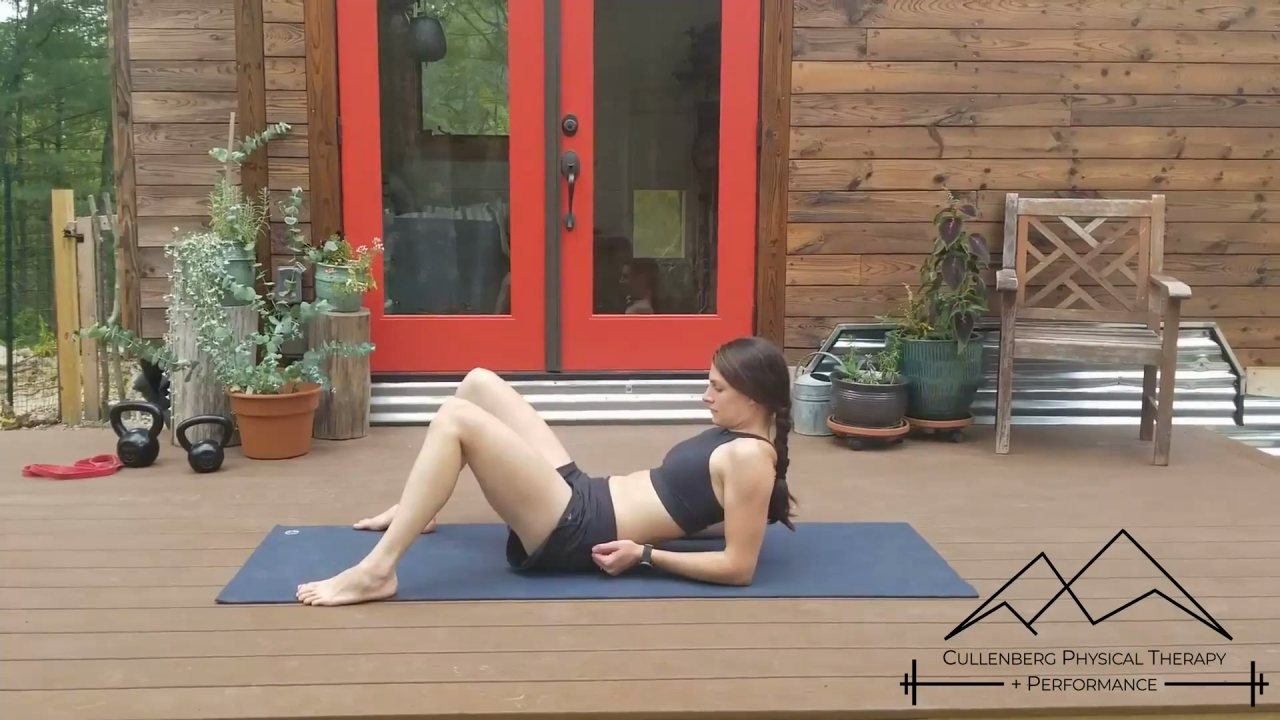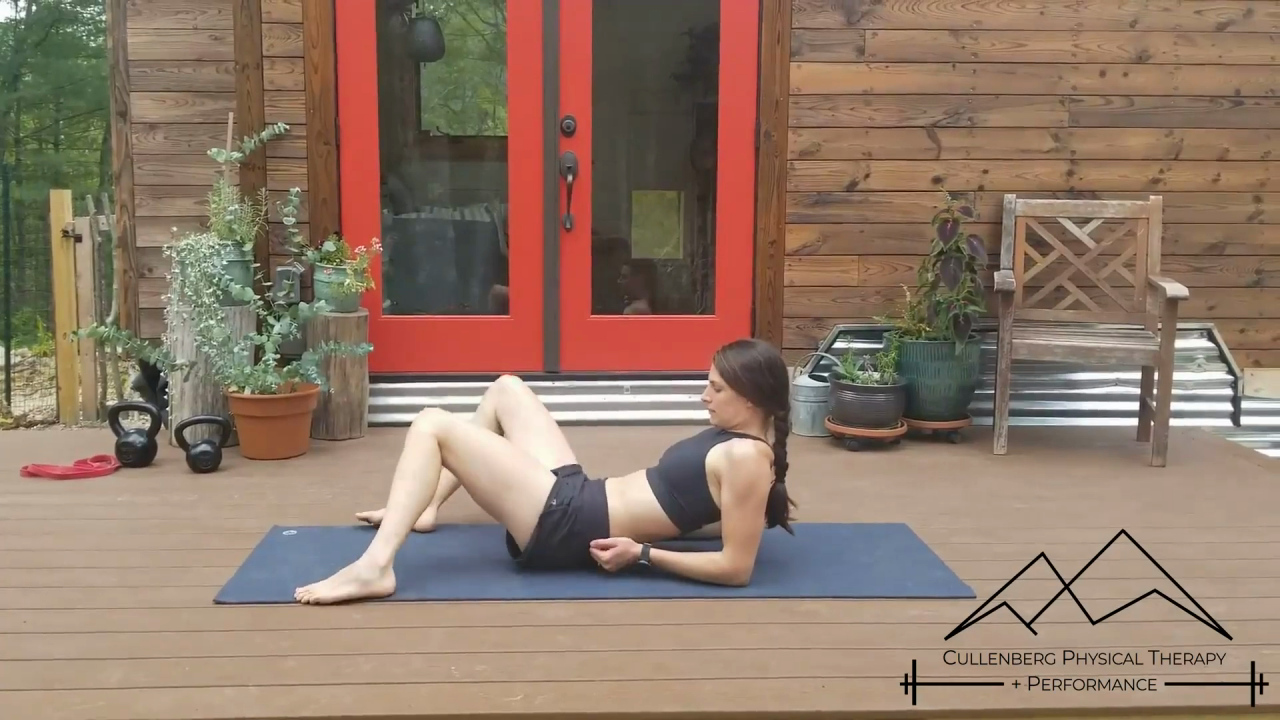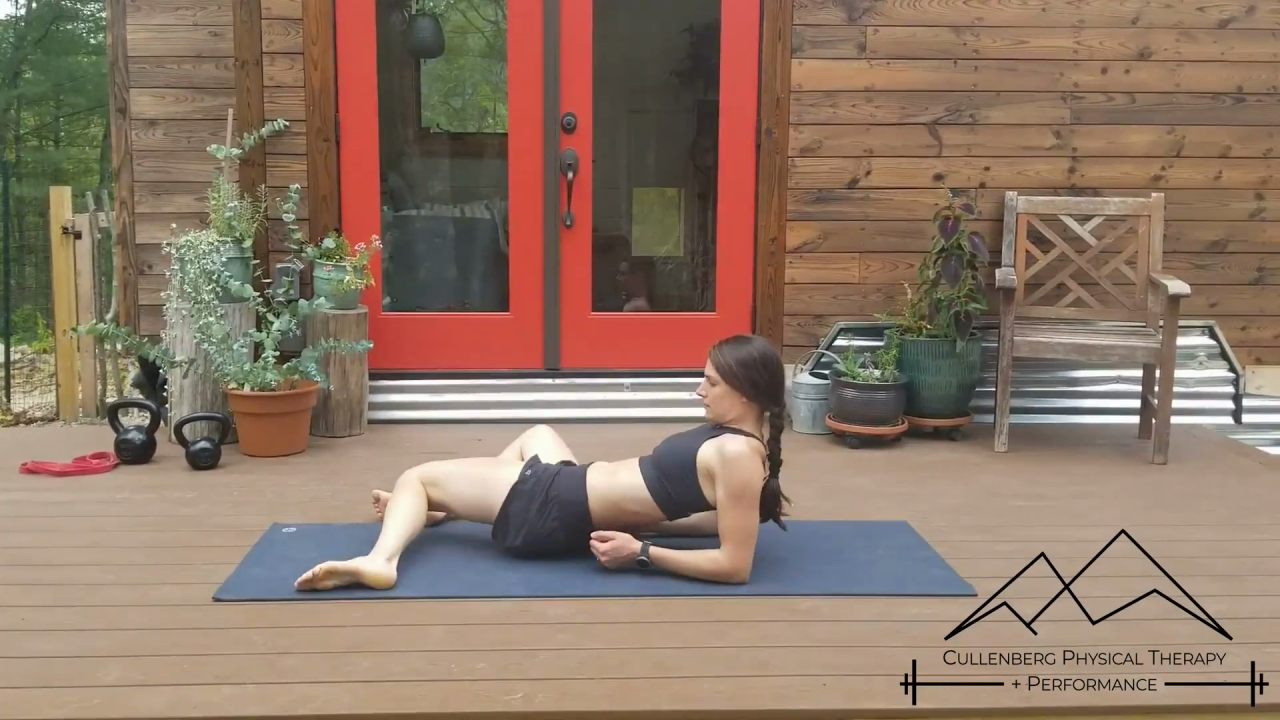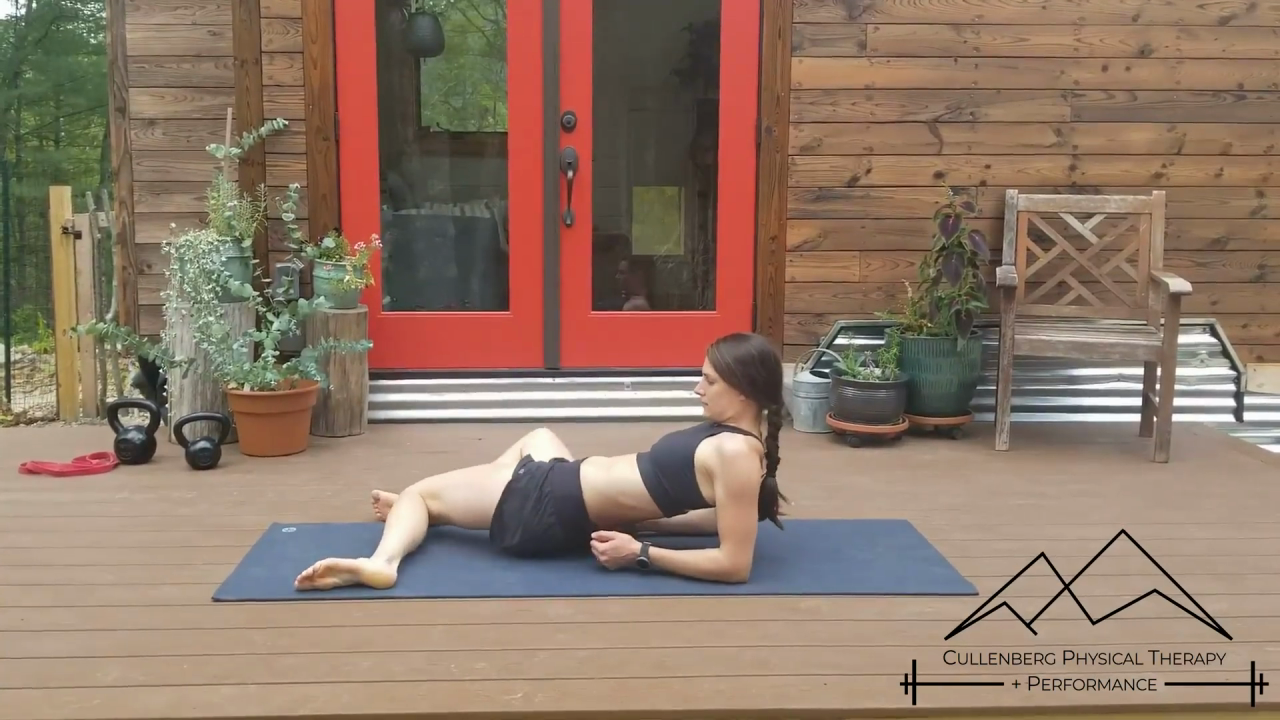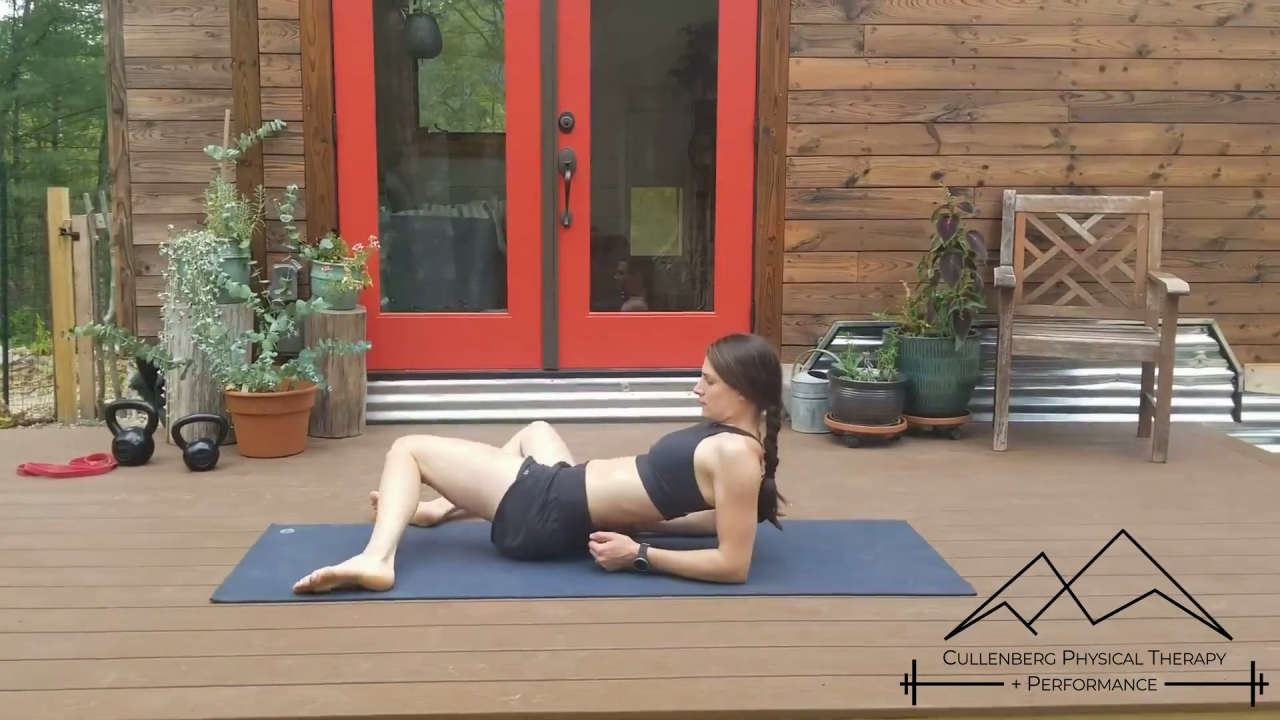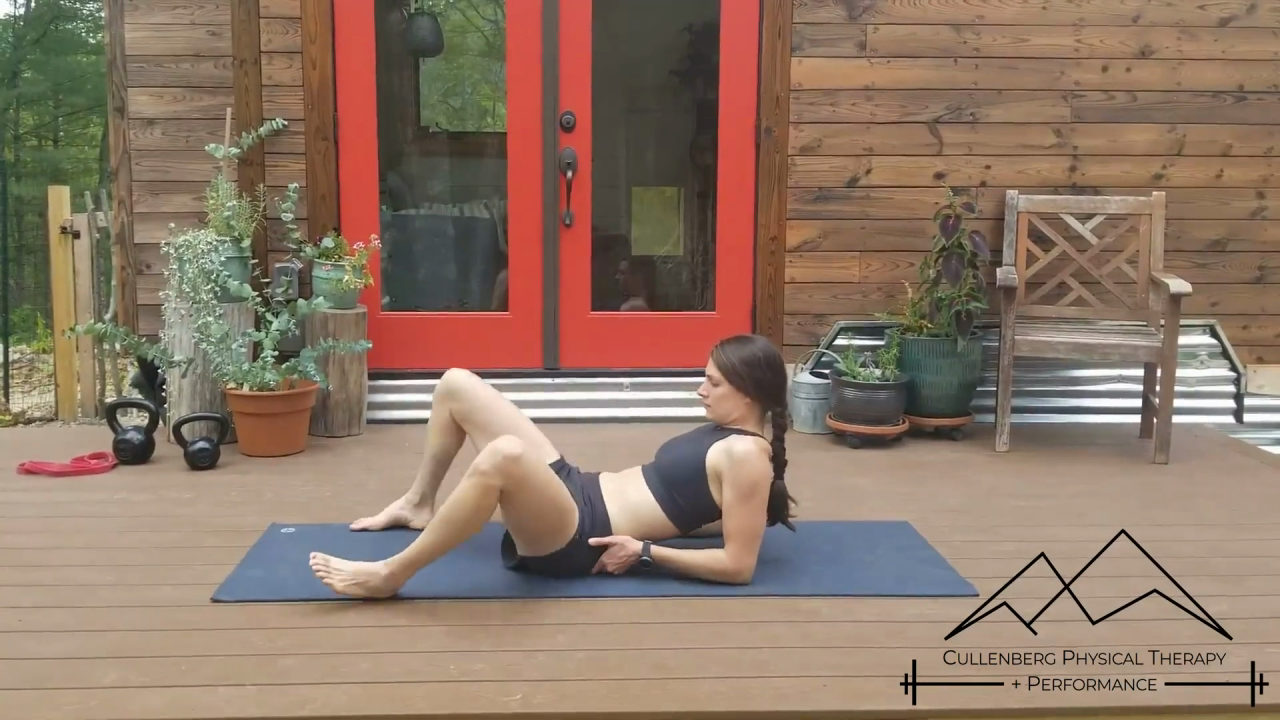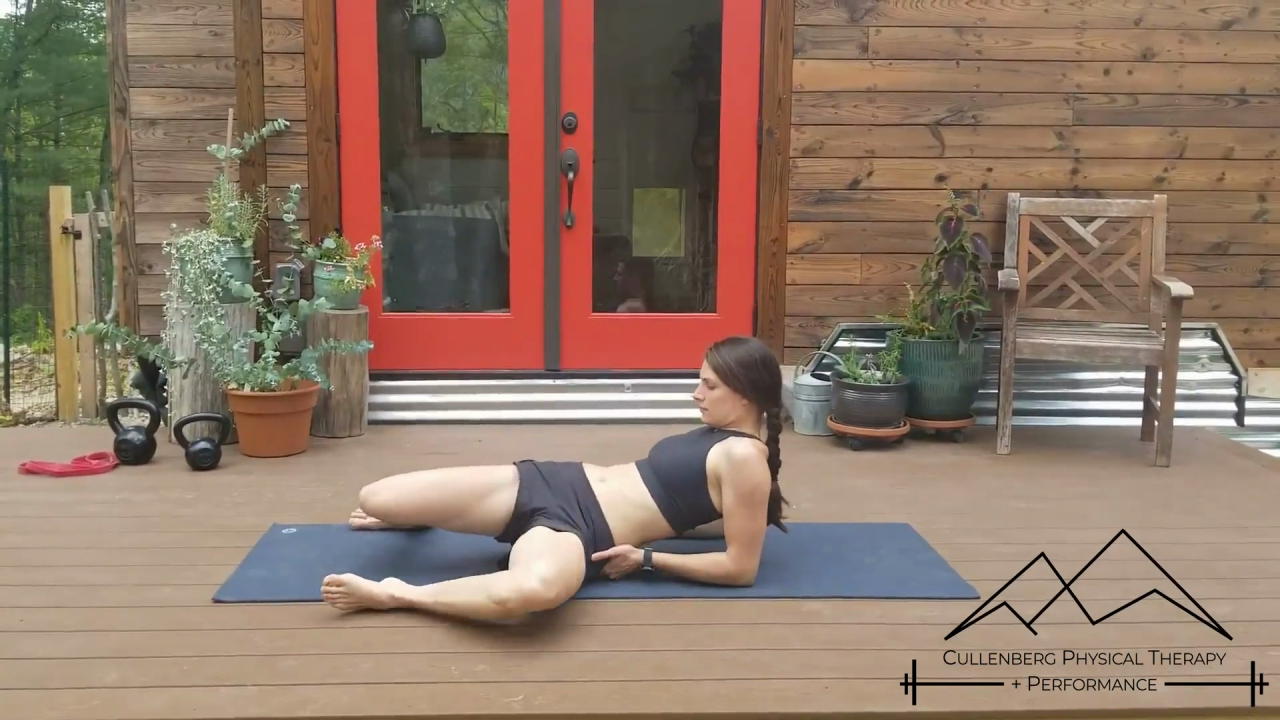
dt=0.7s
person 1, frame 1
left shoulder: (750, 458)
right shoulder: (732, 436)
left elbow: (738, 568)
right elbow: (704, 512)
left wrist: (646, 555)
left hip: (576, 532)
right hip: (580, 497)
left knee: (454, 420)
right knee: (478, 383)
left ankle: (376, 572)
right ankle: (416, 509)
person 1, frame 2
left shoulder: (746, 459)
right shoulder: (732, 438)
left elbow: (736, 568)
right elbow: (704, 515)
left wrist: (643, 554)
left hip: (566, 524)
right hip: (577, 496)
left knee: (432, 425)
right knee: (505, 389)
left ankle: (373, 568)
right ankle: (420, 505)
person 1, frame 3
left shoulder: (738, 456)
right shoulder: (734, 438)
left elbow: (735, 565)
right elbow: (723, 518)
left wrist: (642, 552)
right wrist: (640, 519)
left hip: (551, 508)
left knee: (416, 477)
right knee: (537, 434)
right ankle: (440, 506)
person 1, frame 4
left shoulder: (736, 454)
right shoulder: (730, 437)
left elbow: (735, 565)
right elbow: (720, 517)
left wrist: (641, 553)
right wrist: (636, 518)
left knee: (420, 491)
right knee: (538, 437)
right ankle: (434, 511)
person 1, frame 5
left shoulder: (736, 454)
right shoulder: (727, 436)
left elbow: (734, 565)
right elbow: (715, 516)
left wrist: (640, 554)
right wrist: (636, 518)
left hip: (545, 510)
right hip: (565, 492)
left knee: (408, 447)
right knee: (534, 431)
right ankle: (444, 503)
person 1, frame 6
left shoulder: (745, 455)
right shoulder: (721, 433)
left elbow: (738, 566)
right elbow: (701, 509)
left wrist: (643, 552)
left hip: (575, 538)
right hip: (571, 488)
left knee: (506, 455)
right knee: (456, 384)
left ankle: (388, 576)
right ankle: (419, 504)
person 1, frame 7
left shoulder: (744, 458)
right shoulder: (716, 435)
left elbow: (742, 568)
left wrist: (646, 558)
left hip: (576, 528)
left knee: (533, 590)
right knee: (376, 498)
left ankle: (397, 594)
right ankle: (416, 513)
